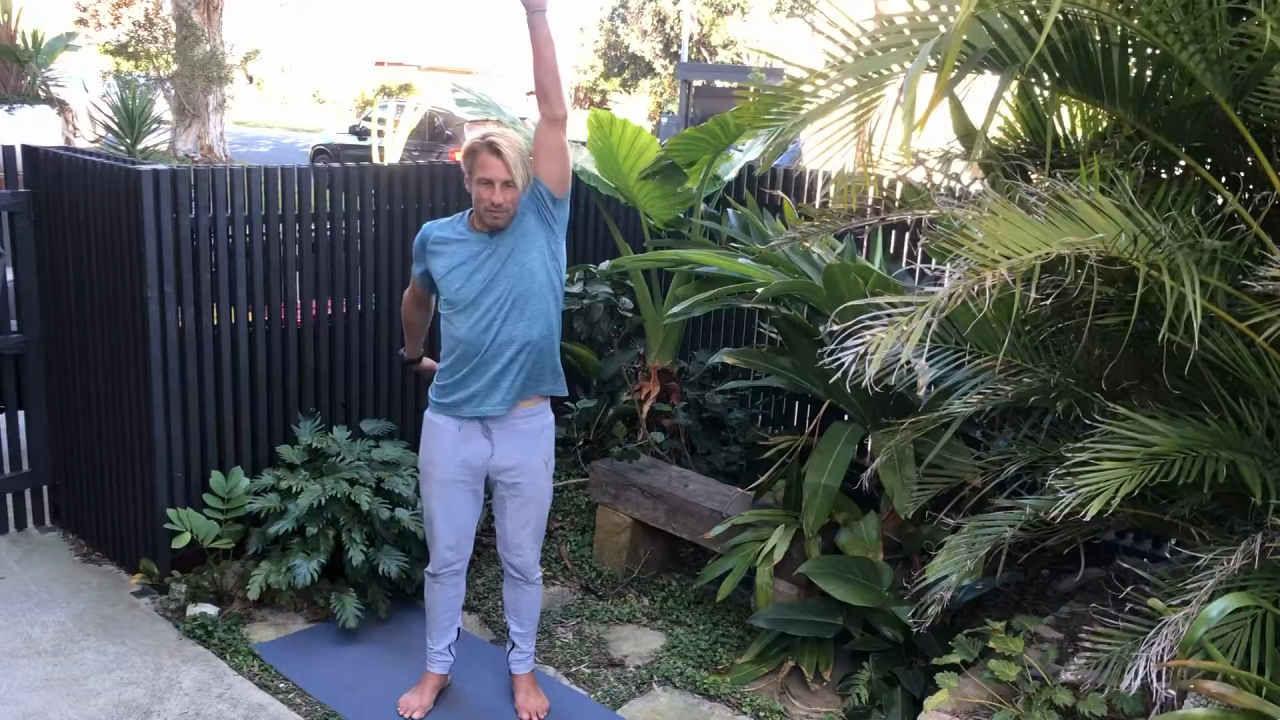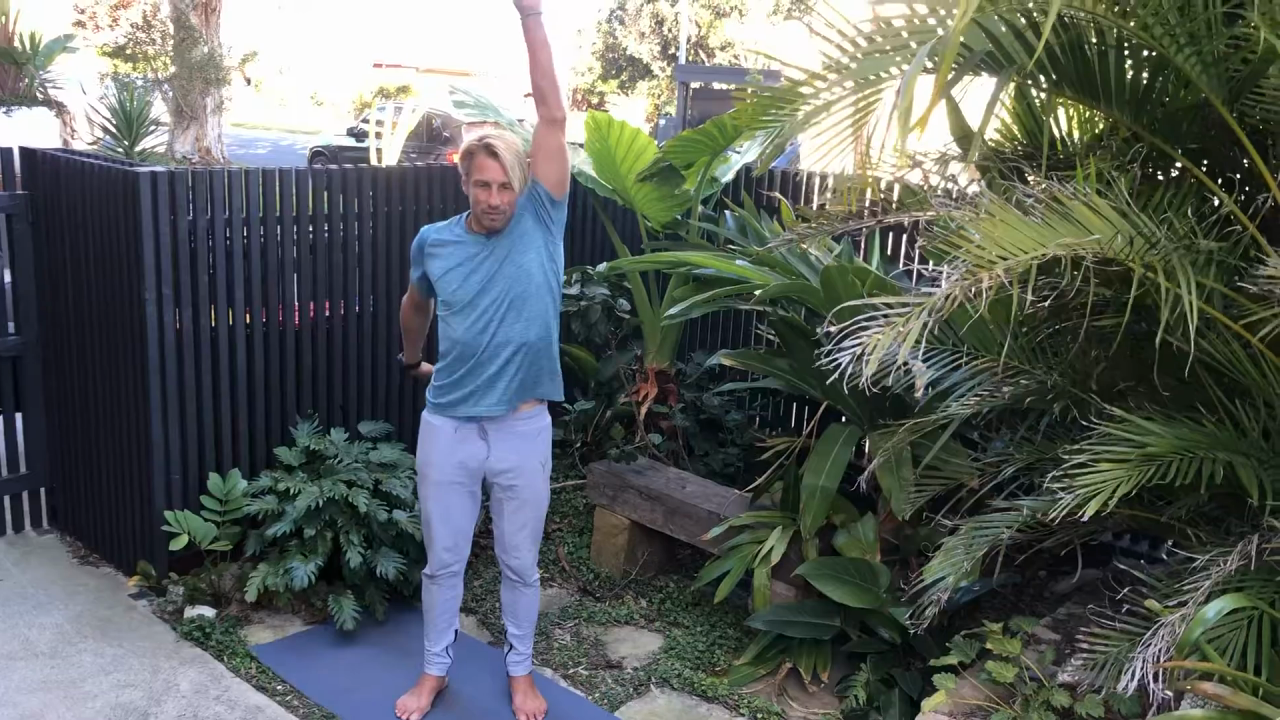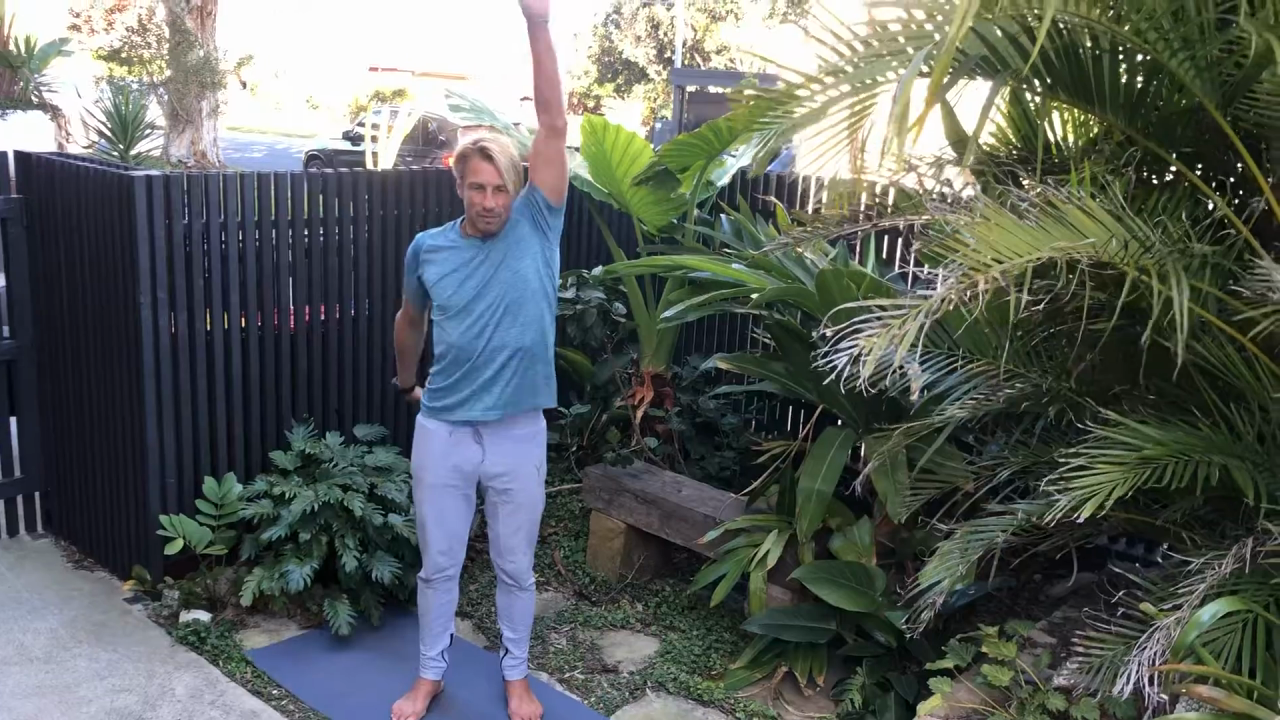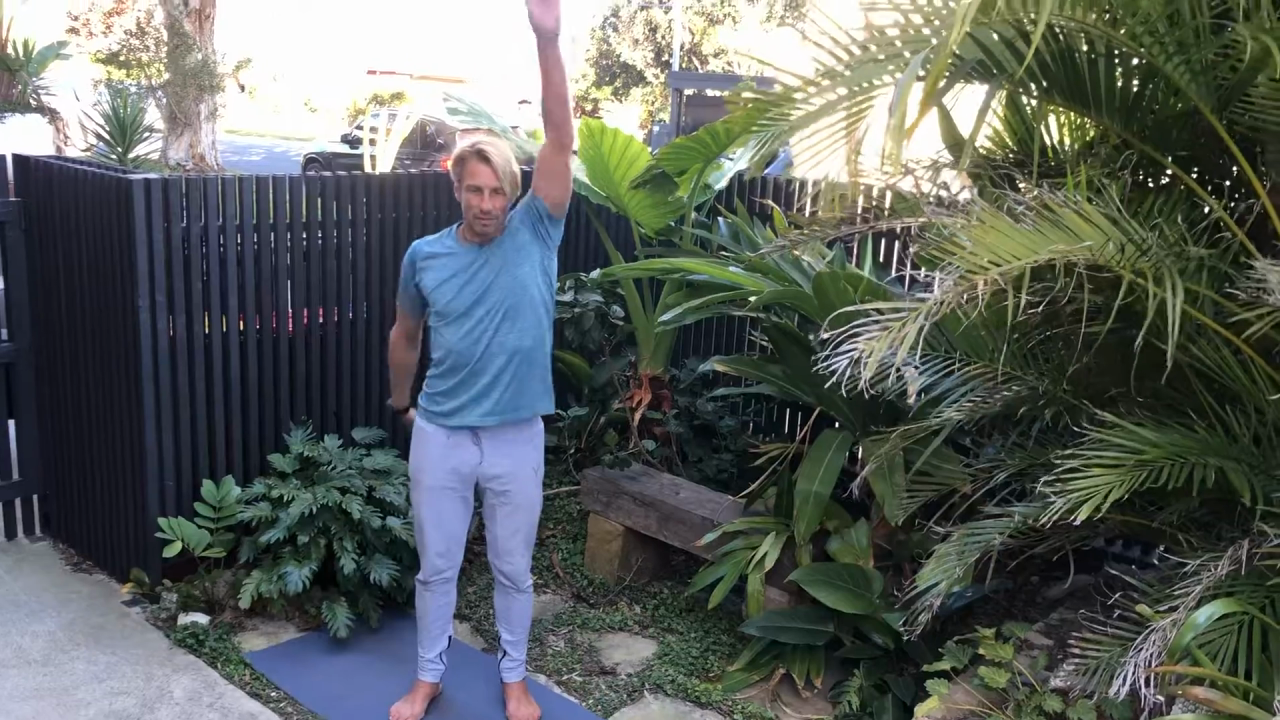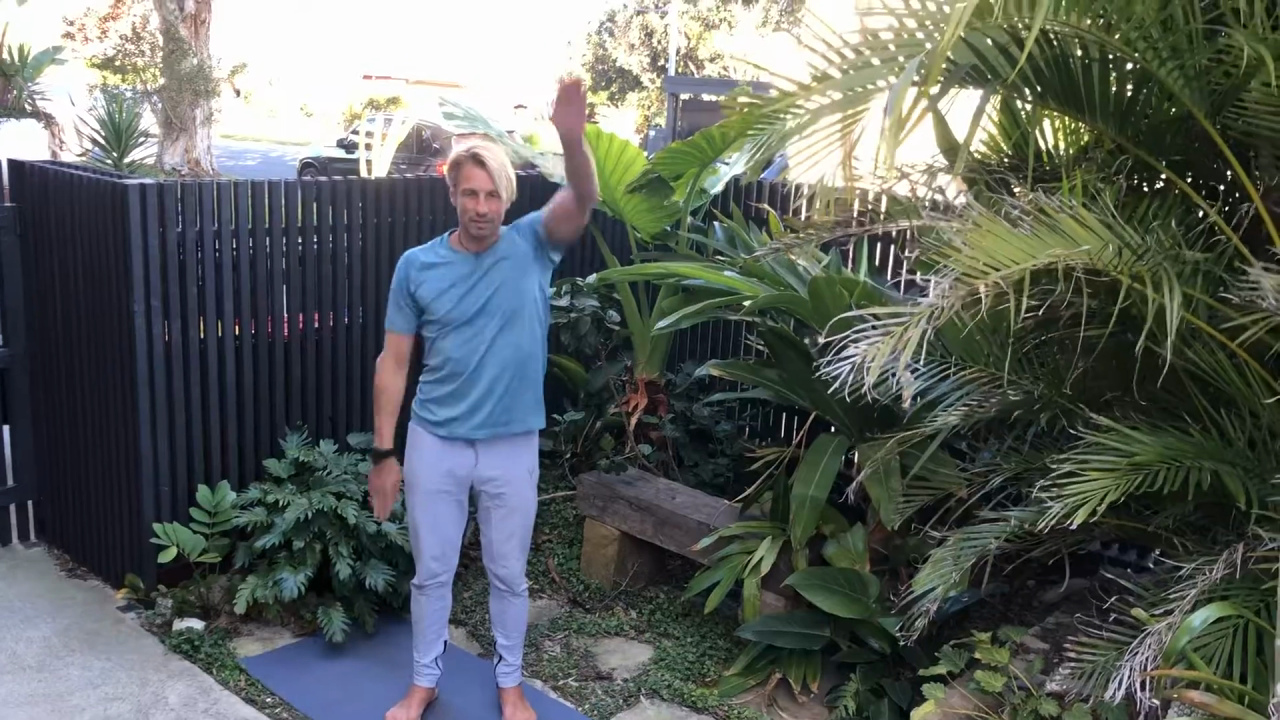
dt=0.1s
person 1, frame 1
left shoulder: (544, 222)
right shoulder: (434, 238)
left elbow: (554, 115)
right wrist: (414, 356)
left hip: (525, 426)
right hip: (450, 425)
left knee: (522, 562)
right knee: (446, 560)
person 1, frame 2
left shoulder: (542, 223)
right shoulder: (433, 241)
left elbow: (553, 118)
right wrist: (411, 360)
left hip: (522, 429)
right hip: (447, 427)
left knee: (520, 563)
right knee: (443, 561)
person 1, frame 3
left shoulder: (537, 228)
right shoulder: (426, 248)
left elbow: (554, 128)
right elbow: (408, 321)
right wrist: (405, 377)
left hip: (518, 433)
right hip: (441, 431)
left knee: (514, 567)
right knee: (438, 565)
person 1, frame 4
left shoulder: (536, 234)
right shoulder: (424, 255)
left elbow: (560, 141)
right elbow: (404, 335)
right wrist: (401, 403)
left hip: (516, 437)
right hip: (439, 435)
left knee: (512, 569)
right knee: (436, 568)
person 1, frame 5
left shoulder: (532, 245)
right shoulder: (417, 265)
left elbow: (579, 197)
right elbow: (392, 361)
left wrist: (572, 140)
right wrist: (385, 453)
left hip: (511, 446)
right hip: (435, 445)
left knee: (508, 574)
right knee: (431, 574)
